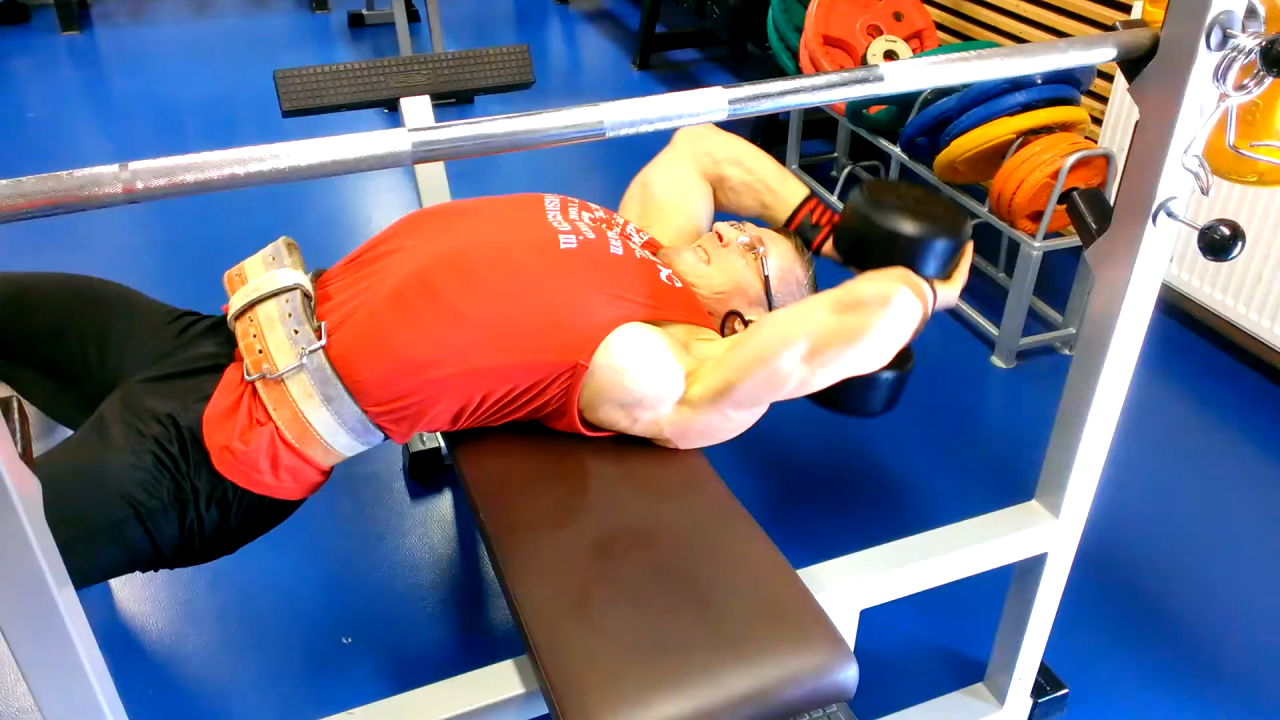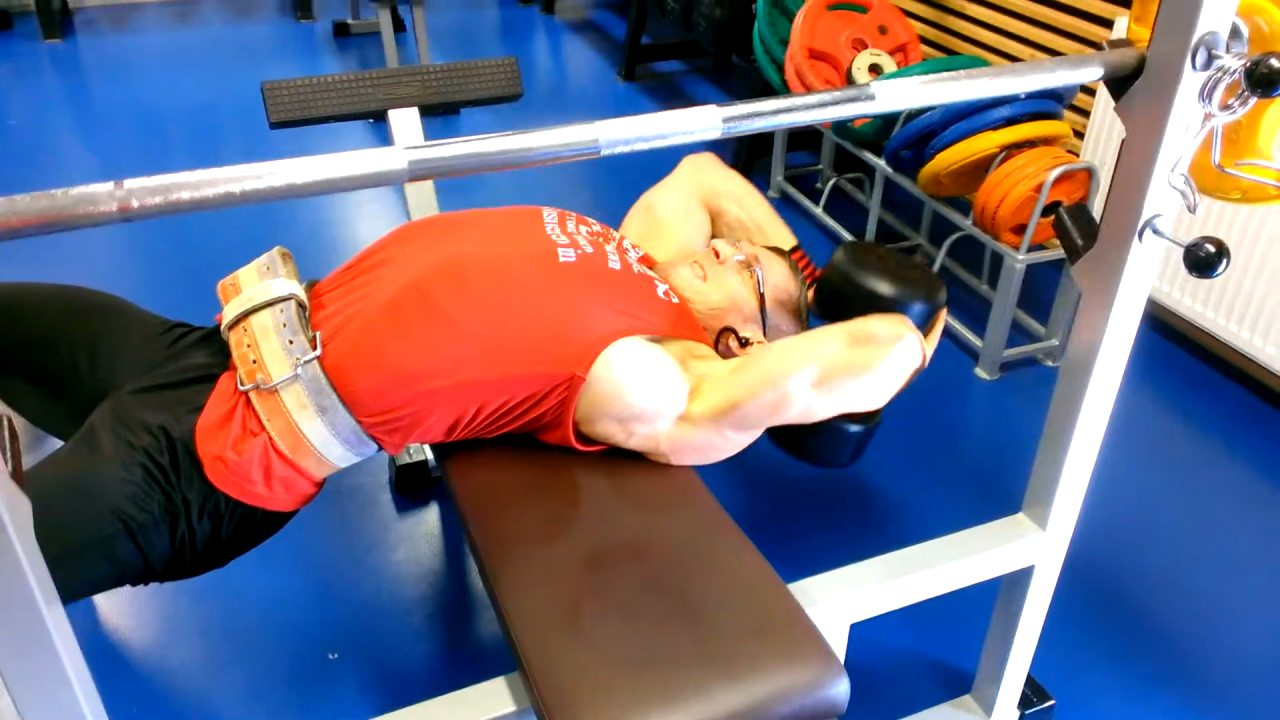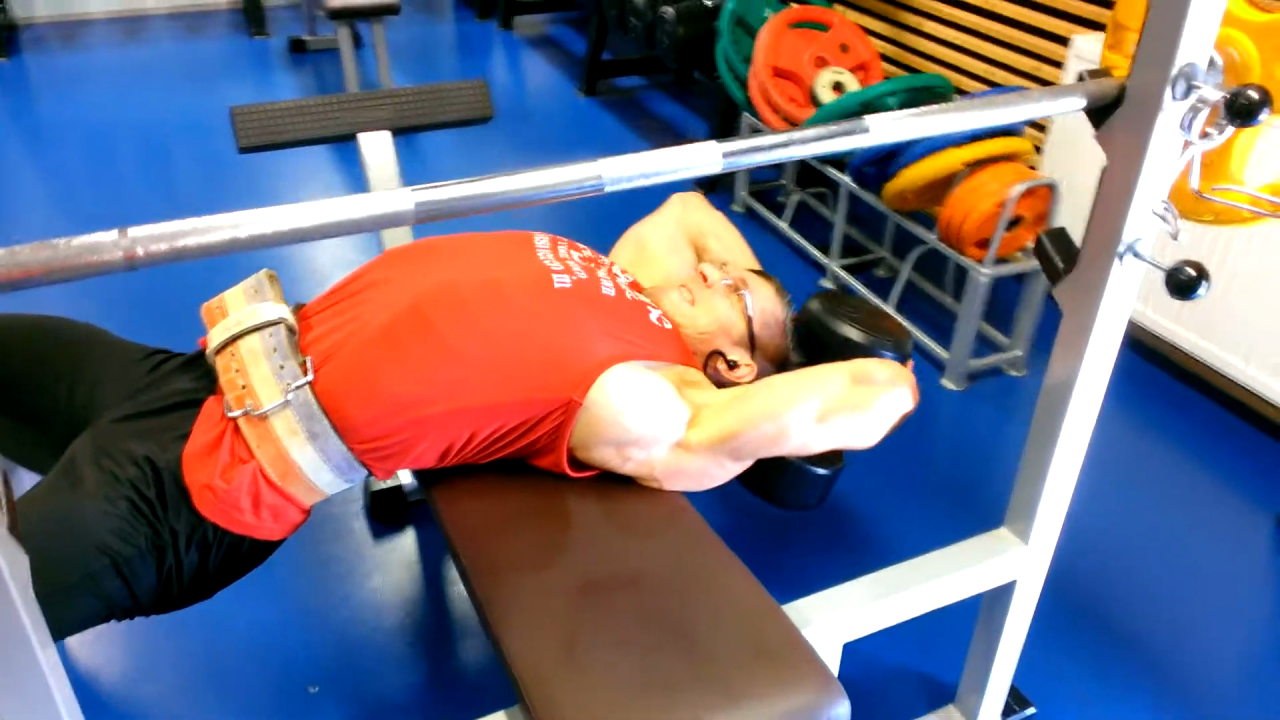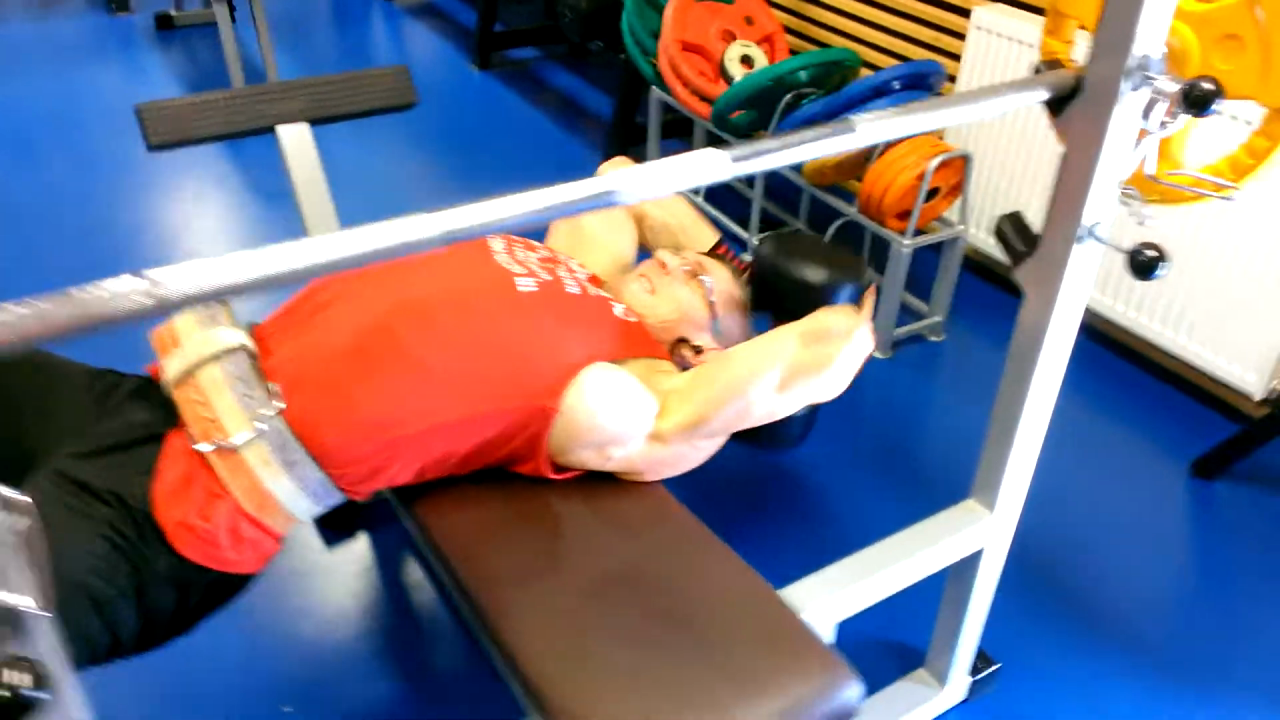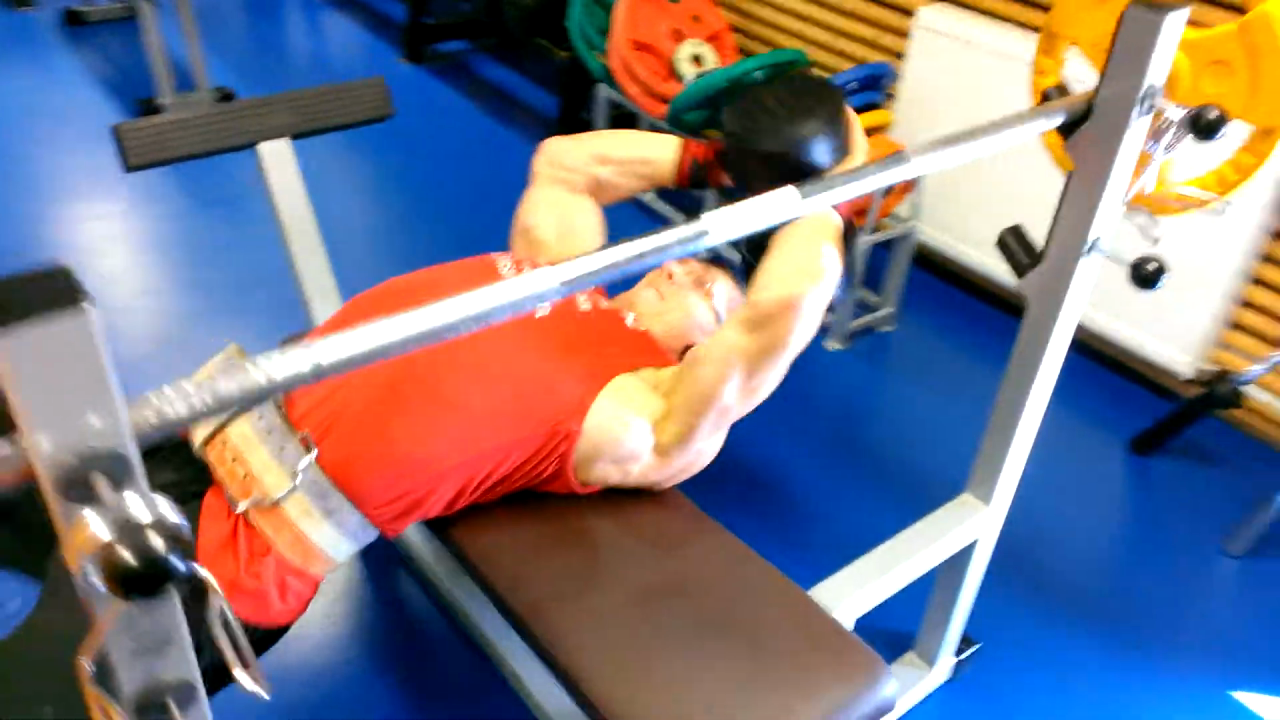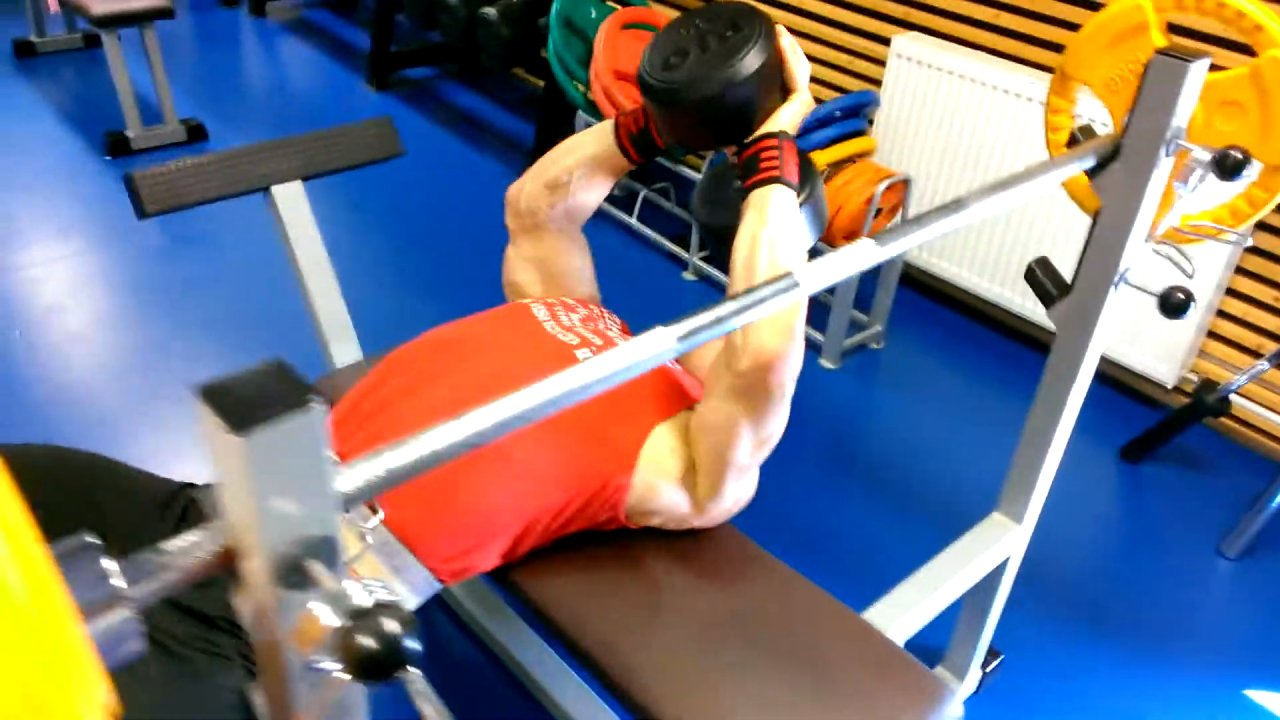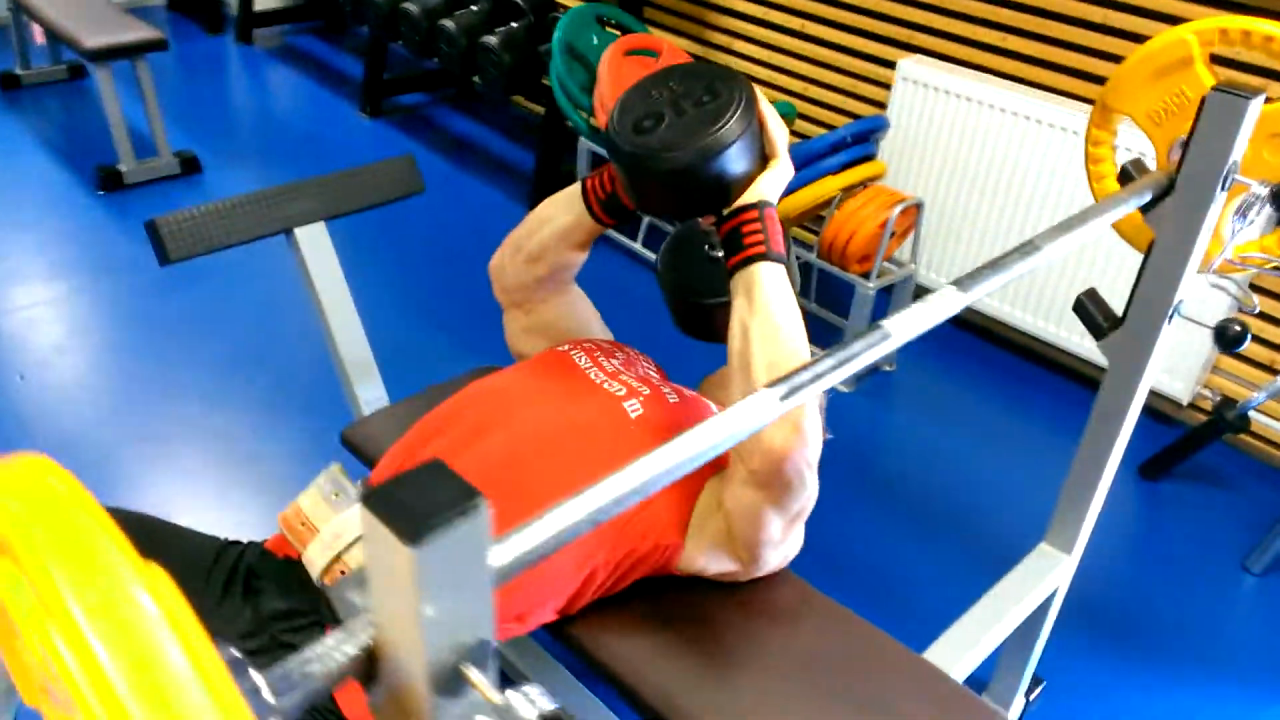
dt=0.3s
person 1, frame 1
left shoulder: (662, 375)
right shoulder: (658, 246)
left elbow: (880, 310)
right elbow: (701, 143)
left wrist: (925, 290)
right wrist: (827, 227)
person 1, frame 2
left shoulder: (659, 387)
right shoulder: (651, 267)
left elbow: (876, 354)
right elbow: (701, 174)
left wrist: (911, 336)
right wrist: (812, 272)
person 1, frame 3
left shoulder: (649, 409)
right shoulder: (637, 289)
left elbow: (873, 395)
right elbow: (690, 211)
left wrist: (841, 359)
right wrist: (777, 300)
person 1, frame 4
left shoulder: (620, 403)
right shoulder: (594, 275)
left elbow: (818, 354)
right elbow: (622, 178)
left wrist: (852, 320)
right wrist: (737, 262)
person 1, frame 5
left shoulder: (647, 419)
right shoulder: (565, 289)
left elbow: (779, 315)
right elbow: (564, 161)
left wrist: (825, 197)
right wrist: (716, 157)
person 1, frame 6
left shoulder: (695, 469)
right shoulder: (586, 327)
left elbow: (766, 356)
right elbow: (536, 203)
left wrist: (771, 151)
right wrist: (654, 125)
person 1, frame 7
left shoulder: (751, 518)
right shoulder: (616, 371)
left elbow: (783, 440)
right elbow: (517, 273)
left wrist: (752, 221)
right wrist: (623, 184)
